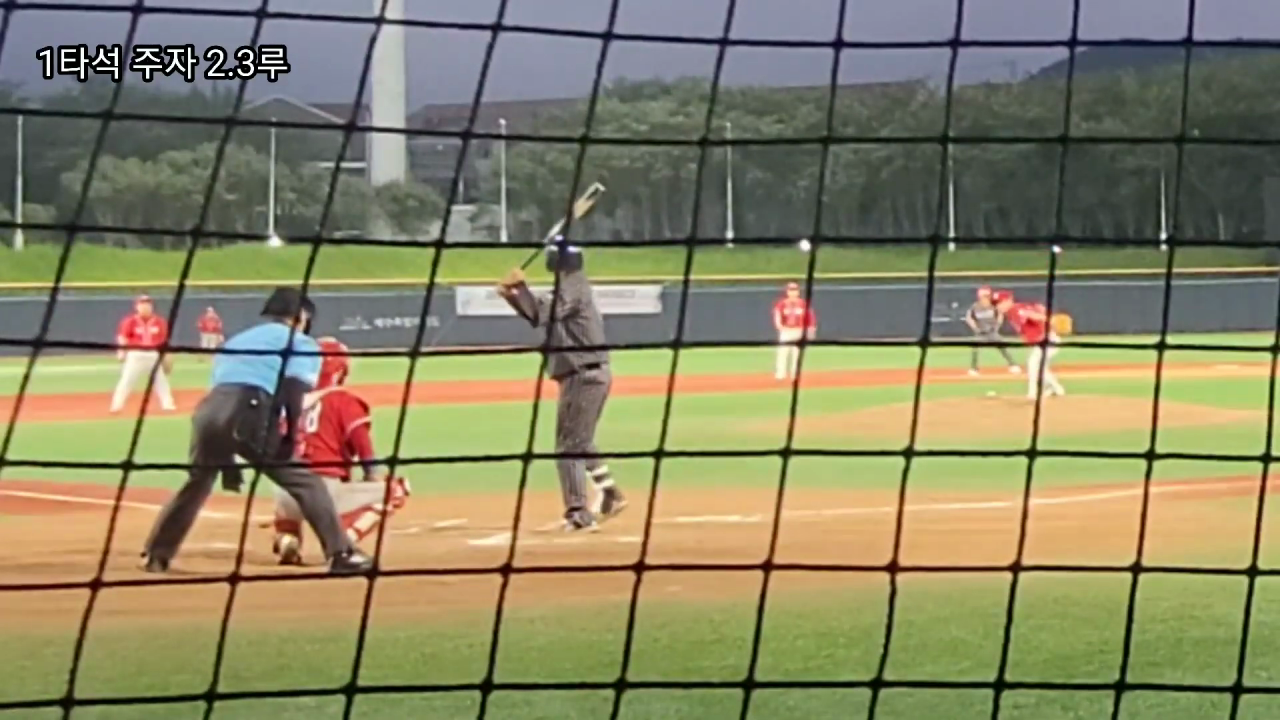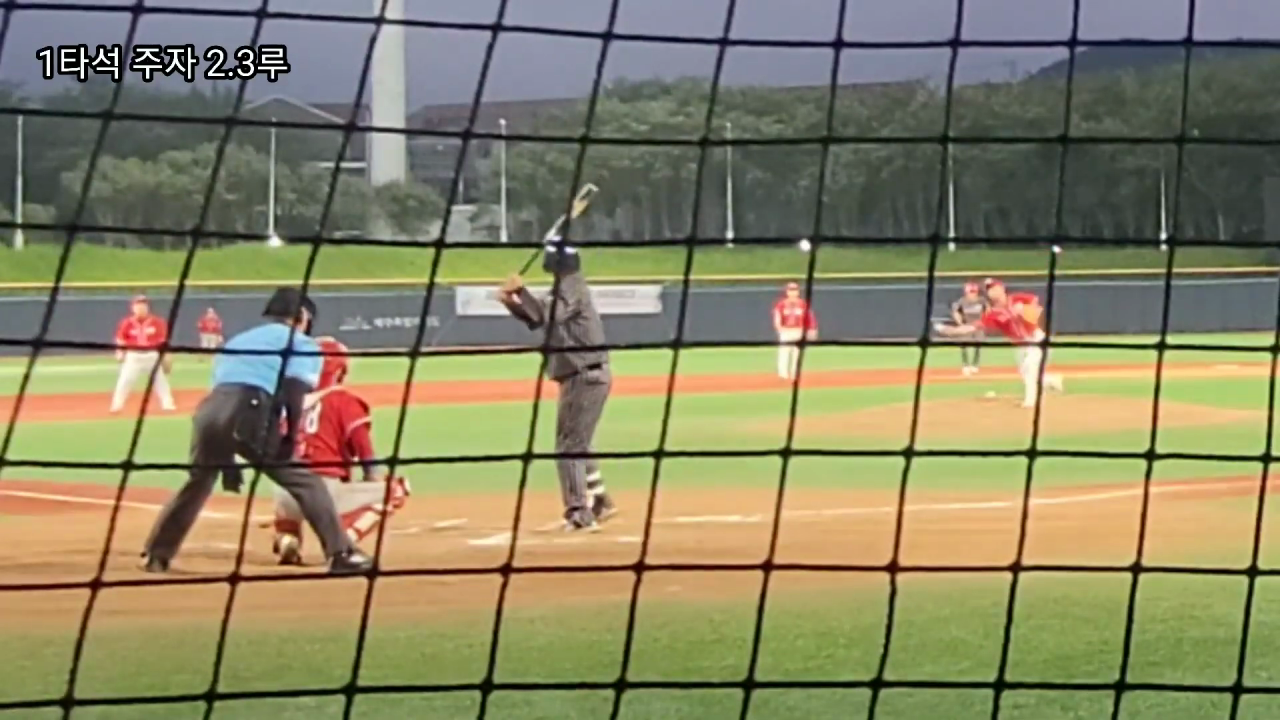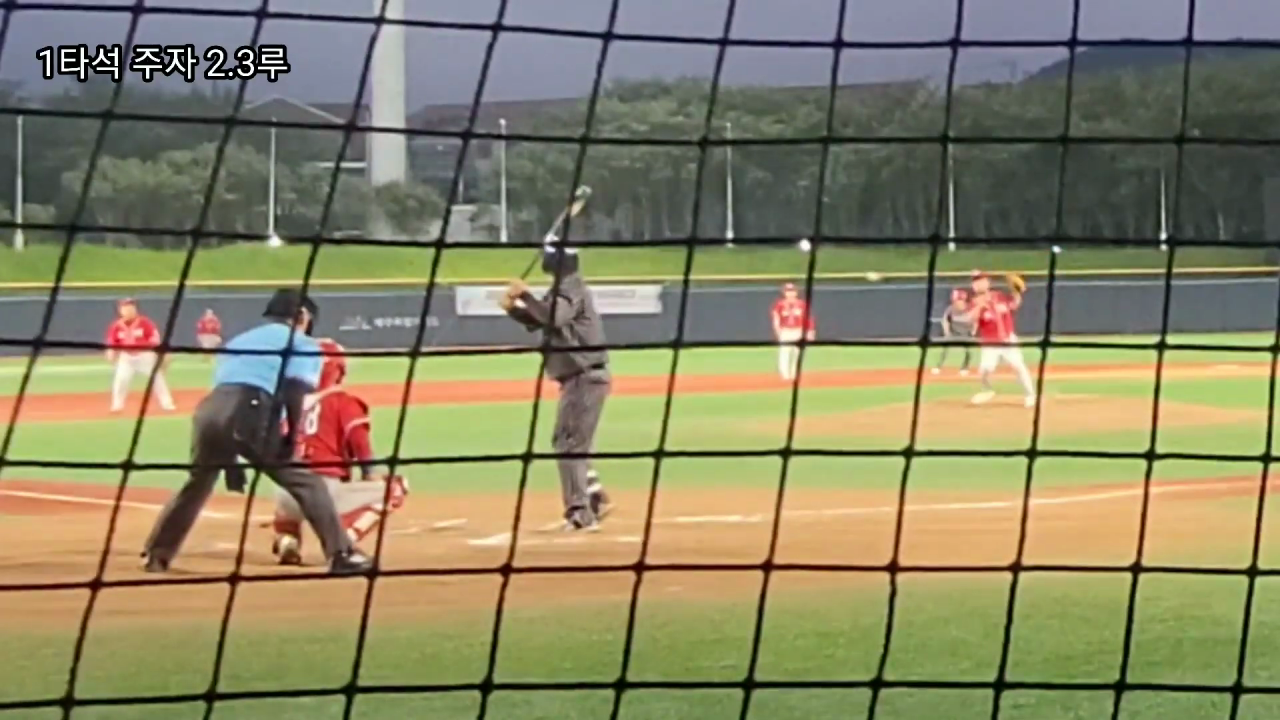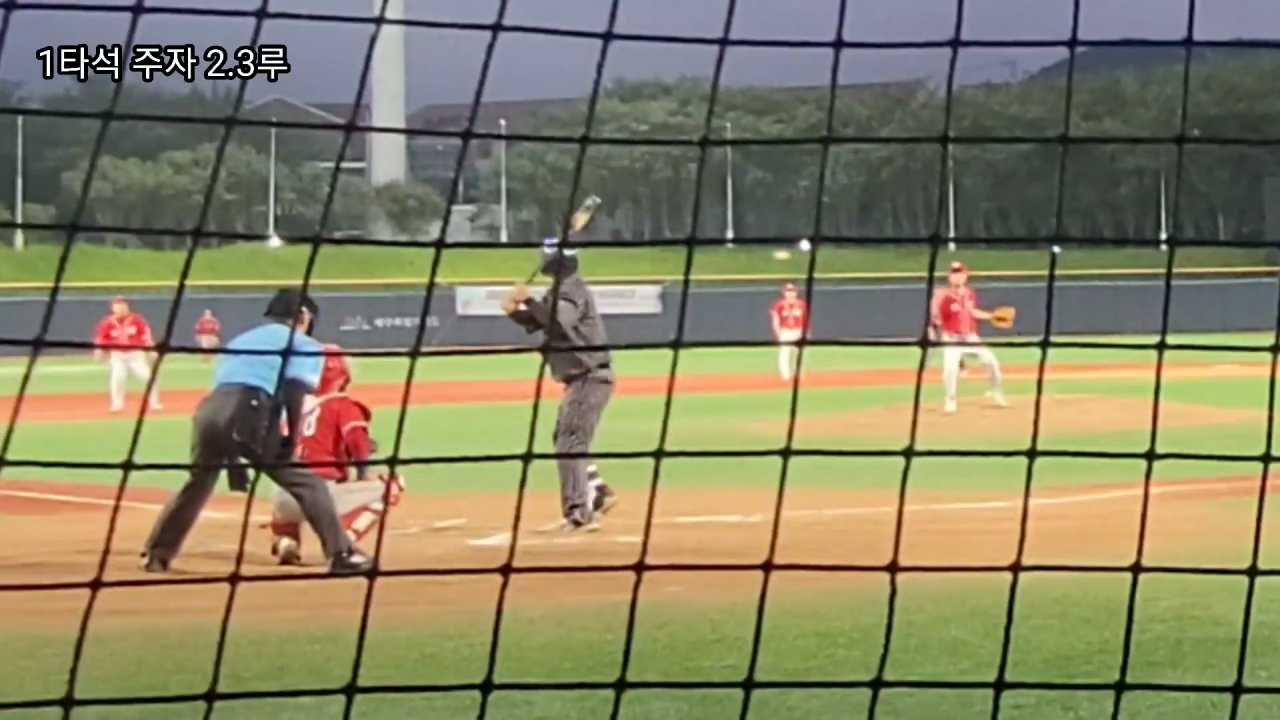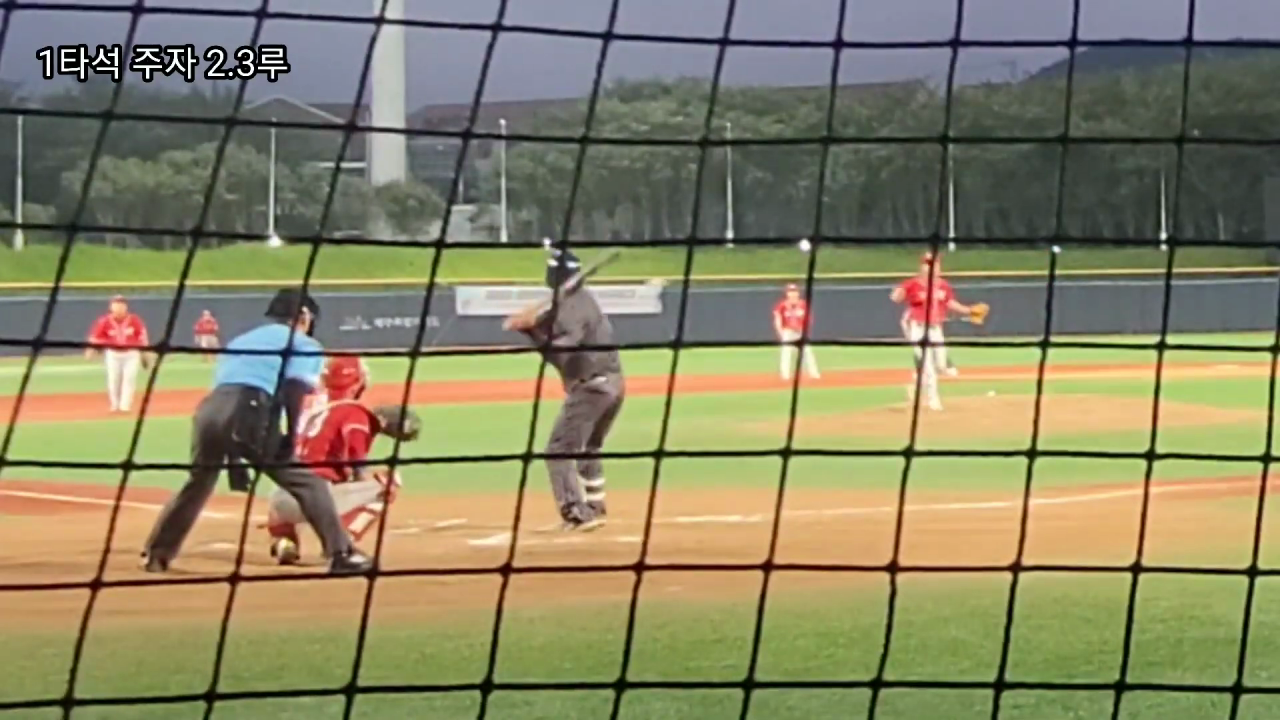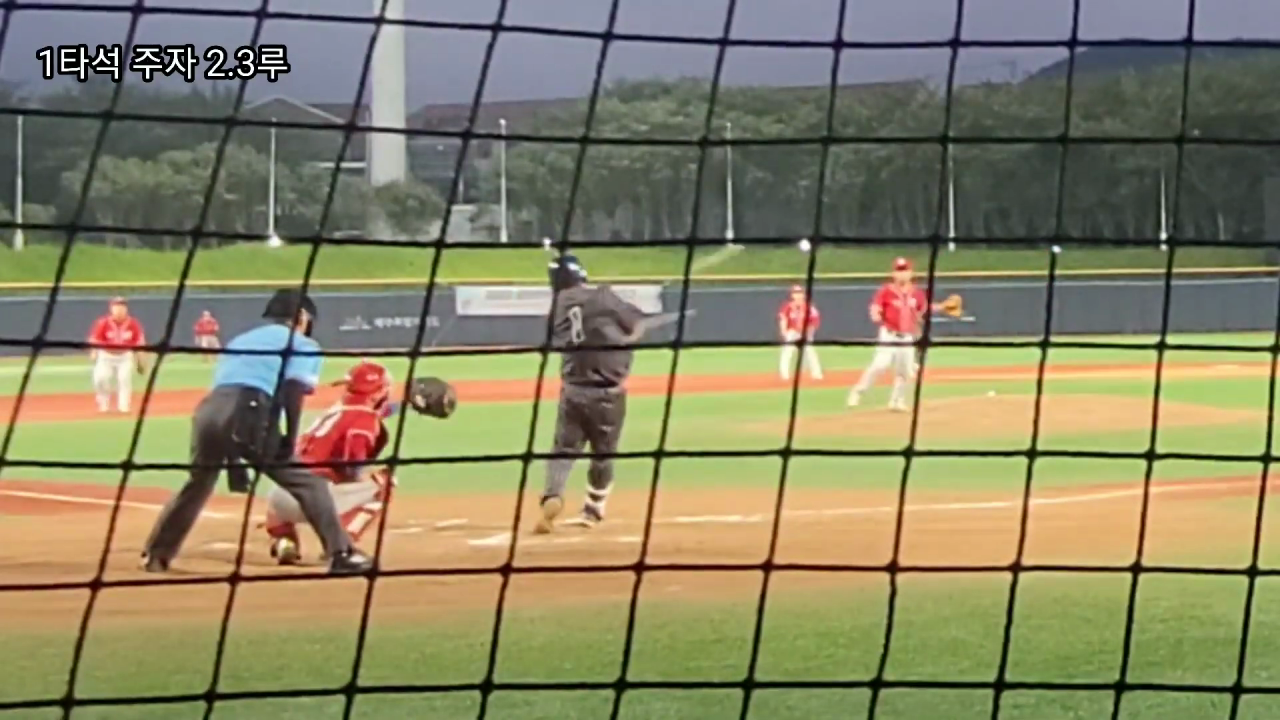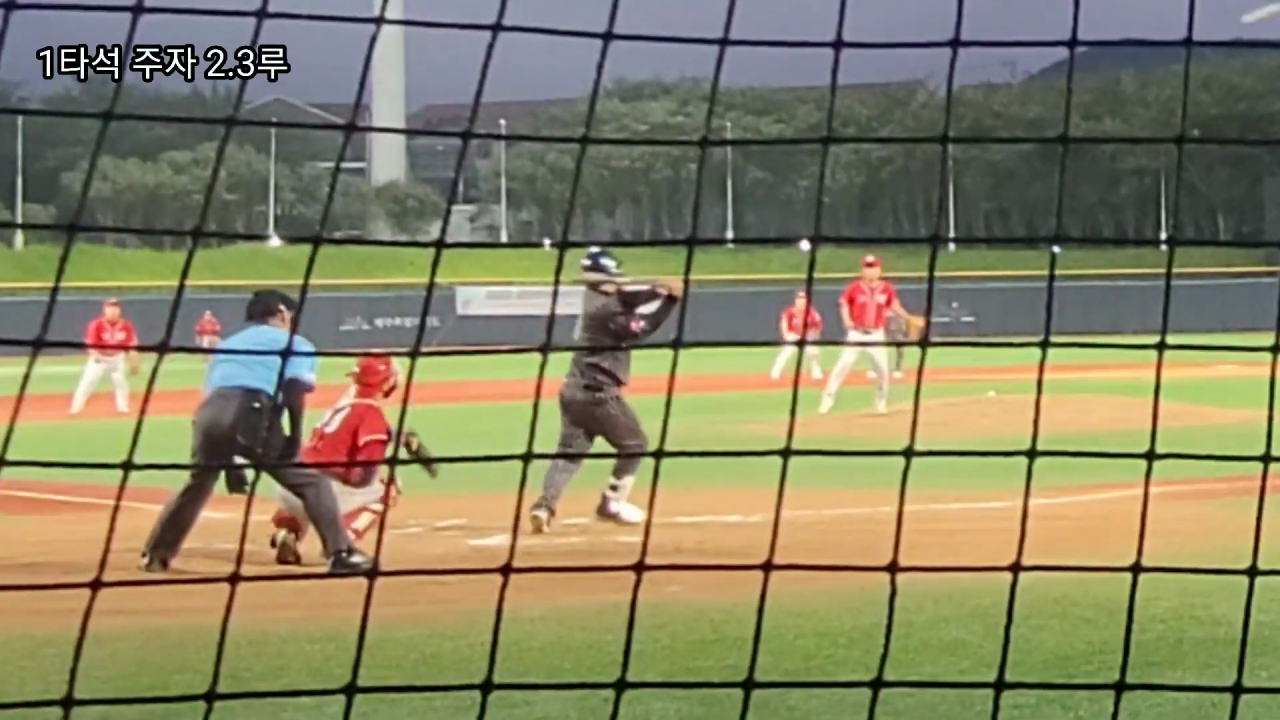
dt=0.2s
person 1, frame 1
left shoulder: (571, 287)
right shoulder: (572, 285)
left elbow: (541, 314)
right elbow: (539, 315)
left wrist: (520, 285)
right wrist: (511, 295)
left hip: (582, 376)
right hip: (593, 374)
left knee: (569, 447)
right knee: (581, 442)
left ankle: (580, 514)
right ankle: (610, 495)
person 1, frame 2
left shoulder: (571, 289)
right shoulder: (568, 287)
left elbow: (545, 317)
right elbow: (537, 318)
left wrist: (520, 290)
right wrist: (511, 301)
left hip: (583, 378)
right hip: (590, 376)
left knee: (569, 447)
right knee: (577, 444)
left ankle: (579, 515)
right ankle: (599, 501)
person 1, frame 3
left shoulder: (571, 289)
right shoulder: (562, 289)
left elbow: (553, 318)
right elbow: (536, 320)
left wrist: (524, 295)
right wrist: (513, 306)
left hip: (584, 377)
right hip: (584, 377)
left knee: (570, 446)
right knee: (570, 443)
left ankle: (580, 515)
right ankle: (596, 499)
person 1, frame 4
left shoulder: (573, 291)
right shoulder: (558, 291)
left elbow: (559, 322)
right elbow: (536, 322)
left wrist: (529, 301)
right wrist: (516, 310)
left hip: (590, 378)
right hip: (583, 378)
left knee: (570, 445)
right knee: (566, 440)
left ankle: (579, 513)
right ankle: (599, 493)
person 1, frame 5
left shoulder: (574, 308)
right shoulder: (567, 302)
left elbow: (559, 350)
right elbow: (544, 328)
left wrist: (530, 325)
right wrist: (528, 322)
left hip: (591, 387)
right hip: (610, 385)
left knee: (559, 450)
right knee: (588, 449)
left ankle: (577, 512)
right ankle: (594, 507)
person 1, frame 6
left shoulder: (557, 312)
right shoulder: (602, 297)
right elbow: (635, 323)
right wrist: (633, 329)
left hip: (573, 393)
right hip: (608, 393)
left knee: (563, 452)
right knee: (603, 455)
left ankle: (552, 499)
right ankle: (593, 510)
person 1, frame 7
left shoulder: (603, 296)
right shoulder: (605, 306)
left elbow: (627, 299)
right elbow: (638, 331)
left wrist: (661, 290)
right wrist: (671, 297)
left hip: (574, 391)
right hip: (599, 394)
left knee: (568, 454)
right knee: (635, 446)
left ankle: (543, 506)
right ankle: (612, 504)
person 2, frame 1
left shoulder: (236, 340)
right shoulder: (300, 342)
right elbow: (293, 387)
left wrist: (227, 460)
right wrist: (292, 433)
left hip: (210, 410)
right hip: (249, 413)
left knee: (196, 484)
right knee: (305, 482)
left ankle: (155, 555)
right ankle: (341, 554)
person 2, frame 2
left shoulder: (236, 340)
right shoulder: (301, 343)
right elbow: (294, 388)
left wrist: (228, 459)
right wrist: (292, 434)
left hip: (210, 410)
right hip: (250, 413)
left knee: (197, 484)
right knee: (306, 483)
left ankle: (155, 556)
right ankle: (341, 554)
person 2, frame 3
left shoulder: (238, 340)
right shoulder: (302, 343)
right elbow: (294, 388)
left wrist: (230, 459)
right wrist: (293, 433)
left hip: (211, 410)
right hip: (251, 413)
left knee: (197, 484)
right knee: (307, 483)
left ankle: (156, 555)
right ankle: (341, 554)
person 2, frame 4
left shoulder: (239, 340)
right shoulder: (303, 343)
right elbow: (294, 387)
left wrist: (233, 458)
right wrist: (293, 434)
left hip: (211, 410)
right hip: (250, 413)
left knee: (197, 485)
right knee: (307, 483)
left ankle: (155, 555)
right ankle: (341, 554)
person 2, frame 5
left shoulder: (239, 340)
right shoulder: (304, 344)
right elbow: (294, 388)
left wrist: (234, 457)
right wrist: (291, 434)
left hip: (210, 410)
right hip: (250, 414)
left knee: (197, 484)
right knee: (307, 483)
left ankle: (155, 555)
right ankle: (341, 554)
person 2, frame 6
left shoulder: (238, 341)
right shoulder: (302, 345)
right elbow: (293, 389)
left wrist: (233, 459)
right wrist: (291, 435)
left hip: (209, 411)
right hip: (249, 414)
left knee: (197, 485)
right knee: (308, 483)
left ankle: (155, 555)
right ankle: (341, 554)
person 2, frame 7
left shoulder: (226, 344)
right shoulder: (294, 343)
right elbow: (294, 390)
left wrist: (228, 460)
right wrist: (295, 435)
left hip: (210, 414)
right hip: (252, 415)
left knee: (197, 486)
right knee: (311, 482)
left ankle: (155, 555)
right ankle: (342, 553)
person 3, frame 1
right shoulder: (343, 399)
right elbow: (360, 439)
right wrist: (372, 475)
left hip: (287, 496)
right hip: (325, 491)
right knee: (395, 490)
left ankle: (286, 539)
person 3, frame 2
right shoulder: (343, 400)
right elbow: (360, 440)
right wrist: (372, 476)
left hip: (287, 497)
right hip: (325, 492)
right knee: (395, 490)
left ankle: (287, 539)
person 3, frame 3
right shoulder: (342, 400)
right elbow: (359, 440)
right wrist: (370, 475)
left hip: (288, 498)
right hip: (325, 492)
right knee: (393, 488)
left ankle: (286, 540)
person 3, frame 4
right shoulder: (344, 405)
right elbow: (357, 441)
right wrist: (365, 476)
left hip: (284, 499)
right knee: (390, 486)
left ankle: (285, 541)
person 3, frame 5
left shoulder: (316, 405)
right shoulder: (354, 411)
right elbow: (355, 447)
right wrist: (363, 477)
left hip: (281, 500)
right knee: (387, 483)
left ankle: (284, 542)
person 3, frame 6
left shoulder: (340, 409)
right shoulder: (366, 418)
right elbow: (356, 450)
right wrist: (360, 478)
left hip: (280, 496)
right knee: (382, 482)
left ankle: (284, 541)
person 3, frame 7
left shoulder: (347, 401)
right shoulder: (372, 413)
right elbow: (367, 471)
left wrist: (405, 438)
left hip: (292, 488)
right knee: (388, 487)
left ankle: (287, 534)
